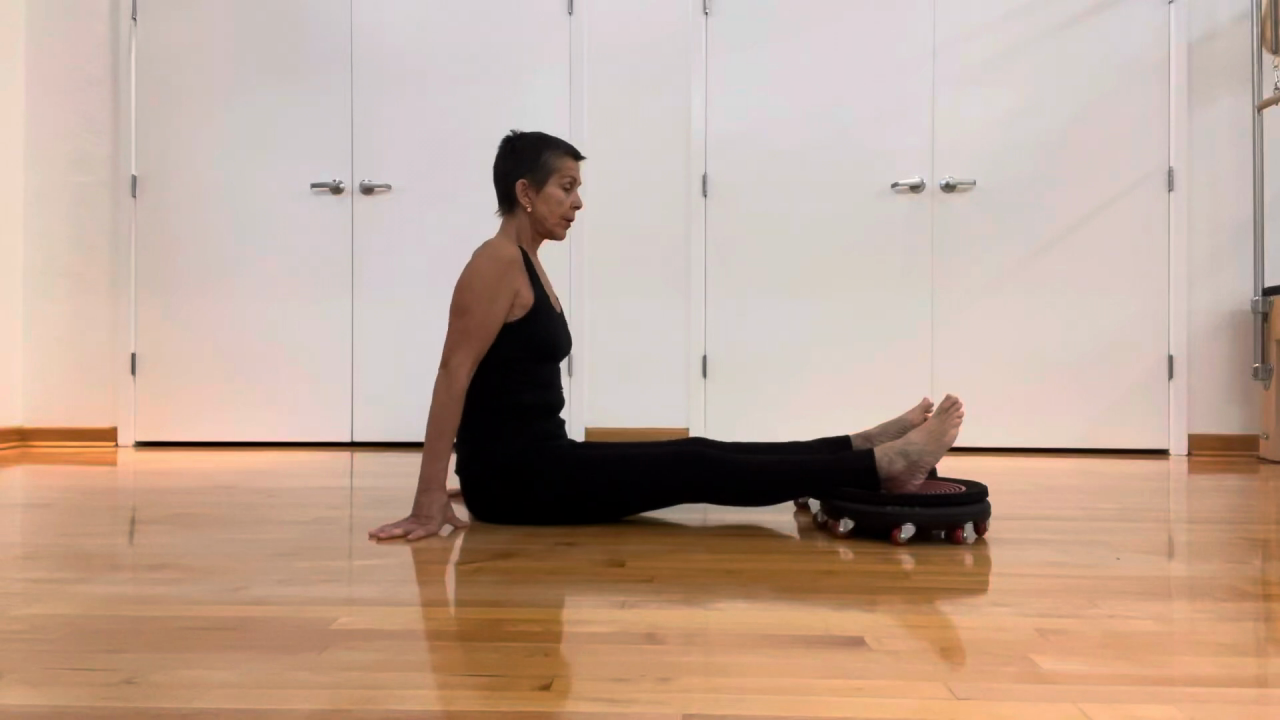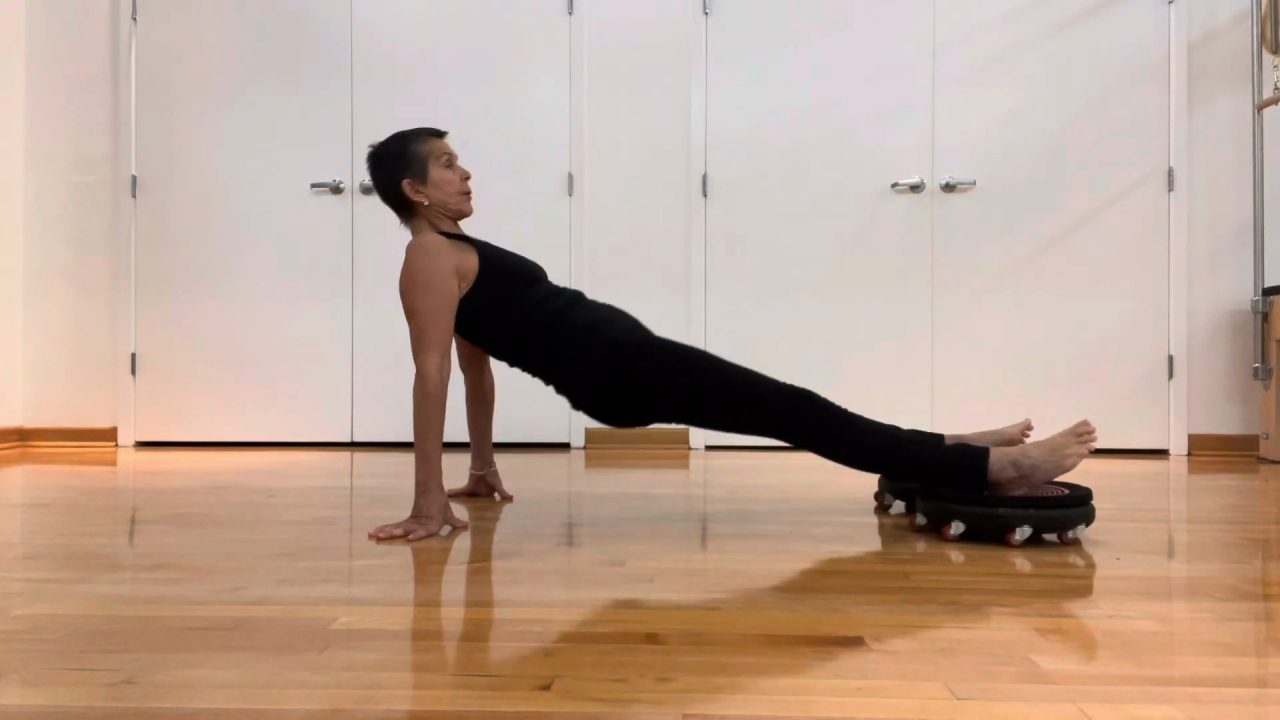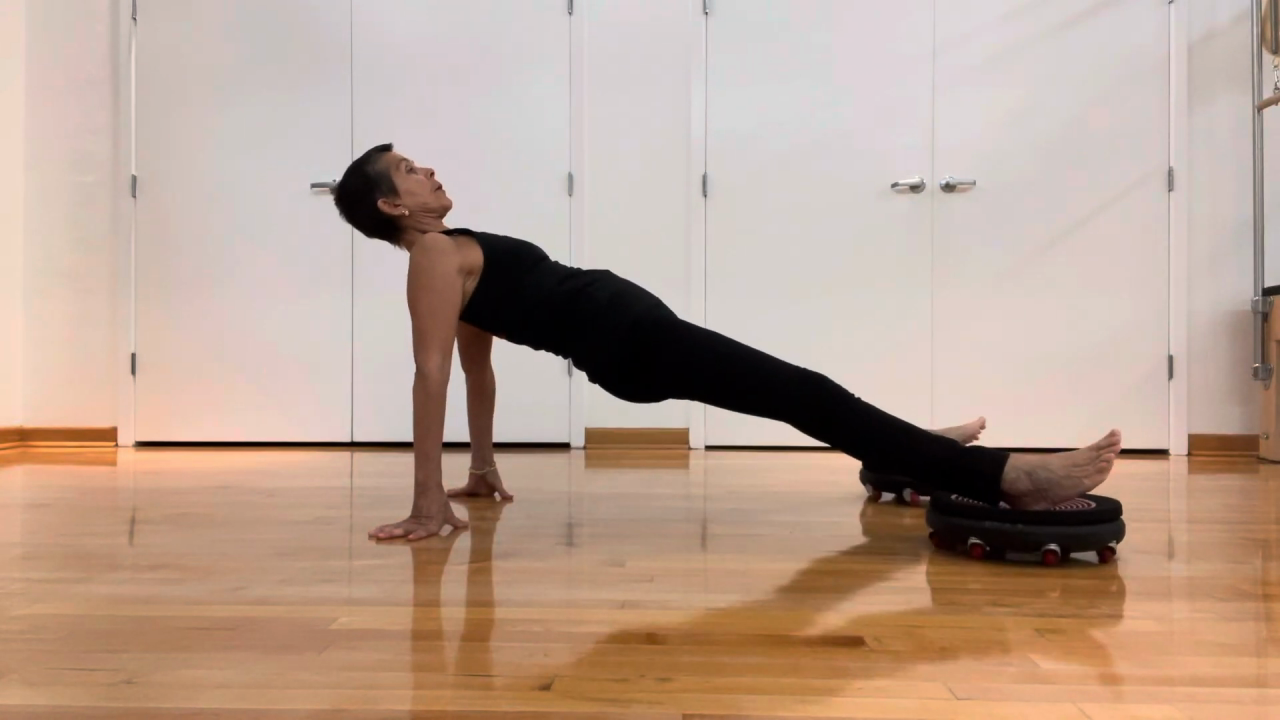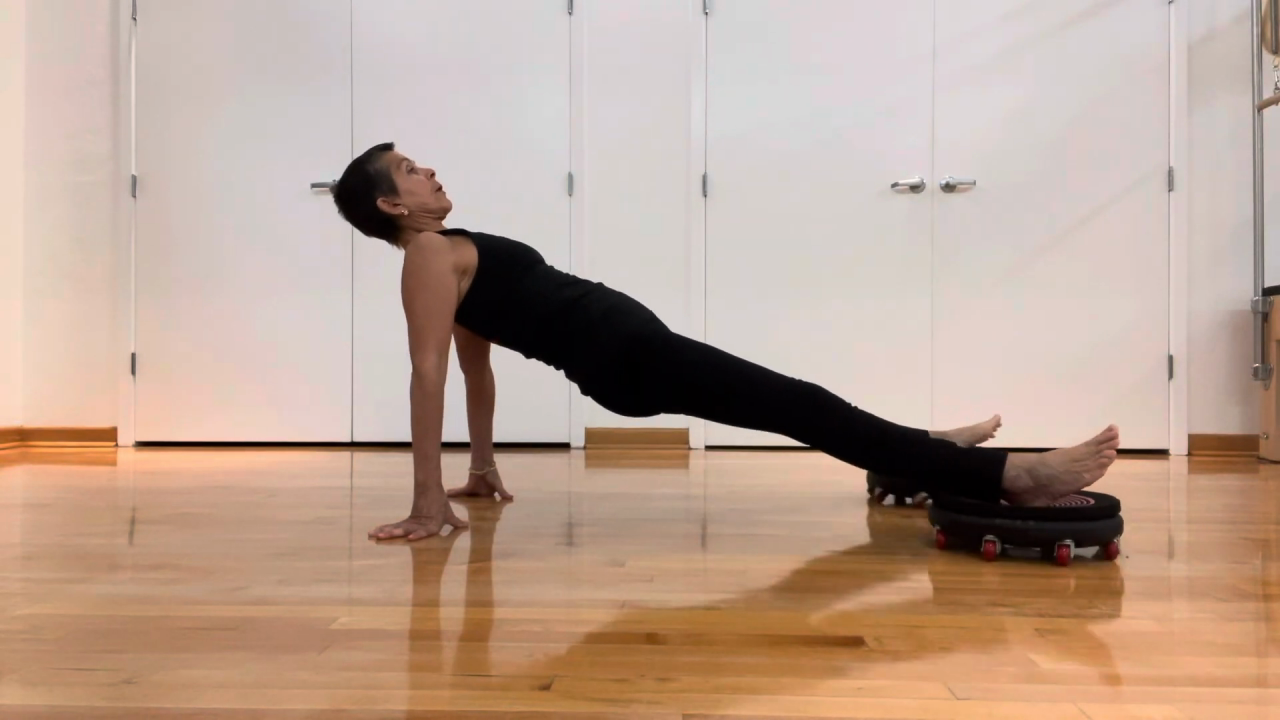
dt=1s
person 1, frame 1
left shoulder: (528, 265)
right shoulder: (498, 261)
right elbow: (455, 372)
right wrist: (429, 500)
left hip: (539, 459)
right hip: (509, 476)
left knee: (695, 457)
right knee: (691, 472)
left ankle: (862, 448)
right ankle: (882, 465)
person 1, frame 2
left shoulder: (459, 252)
right shoulder: (429, 258)
left elbow: (477, 363)
right elbow: (432, 373)
left wrist: (483, 466)
right wrist: (428, 502)
left hip: (618, 353)
right hip: (611, 368)
left knee: (787, 409)
right knee: (788, 413)
left ankle: (954, 450)
right ankle: (994, 469)
person 1, frame 3
left shoulder: (458, 256)
right shoulder: (434, 256)
left elbow: (477, 364)
right elbow: (433, 373)
right wrist: (428, 502)
left hip: (635, 325)
right hip: (628, 342)
left knee: (795, 392)
right knee: (802, 398)
left ankle: (917, 452)
right ankle: (1008, 478)
person 1, frame 4
left shoulder: (454, 255)
right shoulder: (429, 254)
left elbow: (476, 365)
right elbow: (429, 373)
right wrist: (428, 501)
left hip: (629, 341)
right hip: (621, 356)
left knee: (794, 406)
right knee: (801, 410)
left ankle: (925, 451)
right ankle: (1010, 476)
